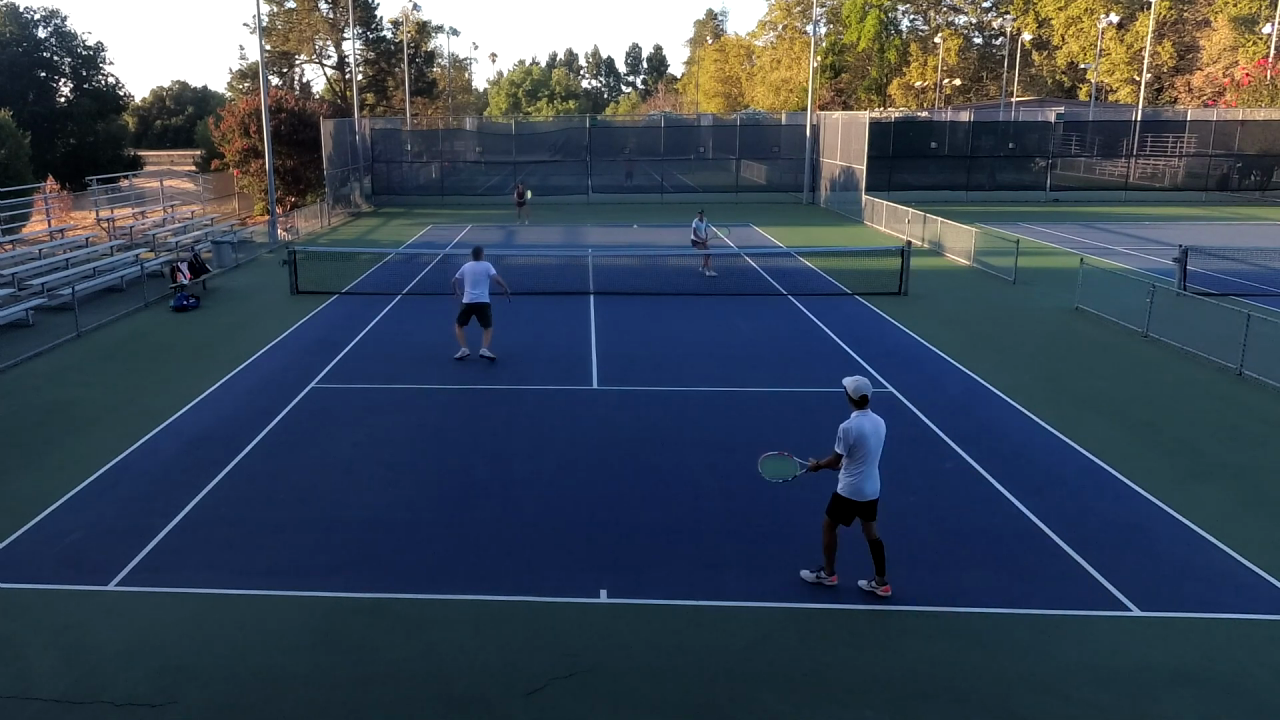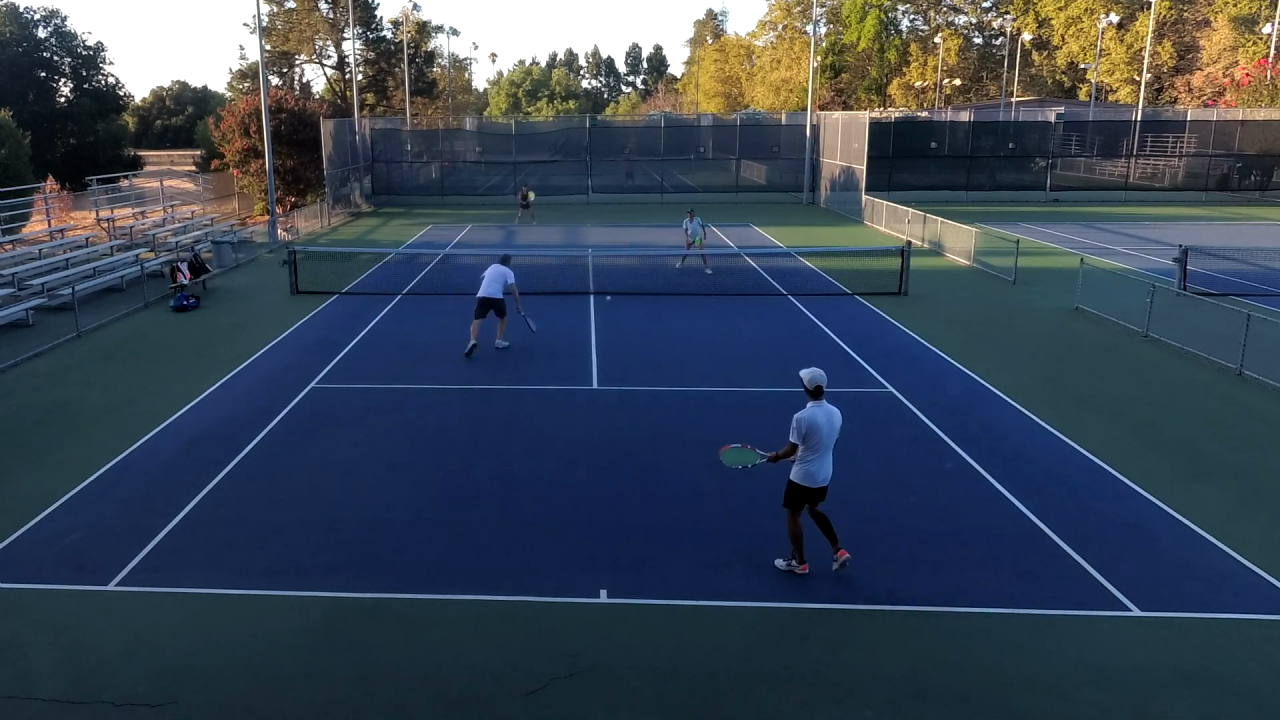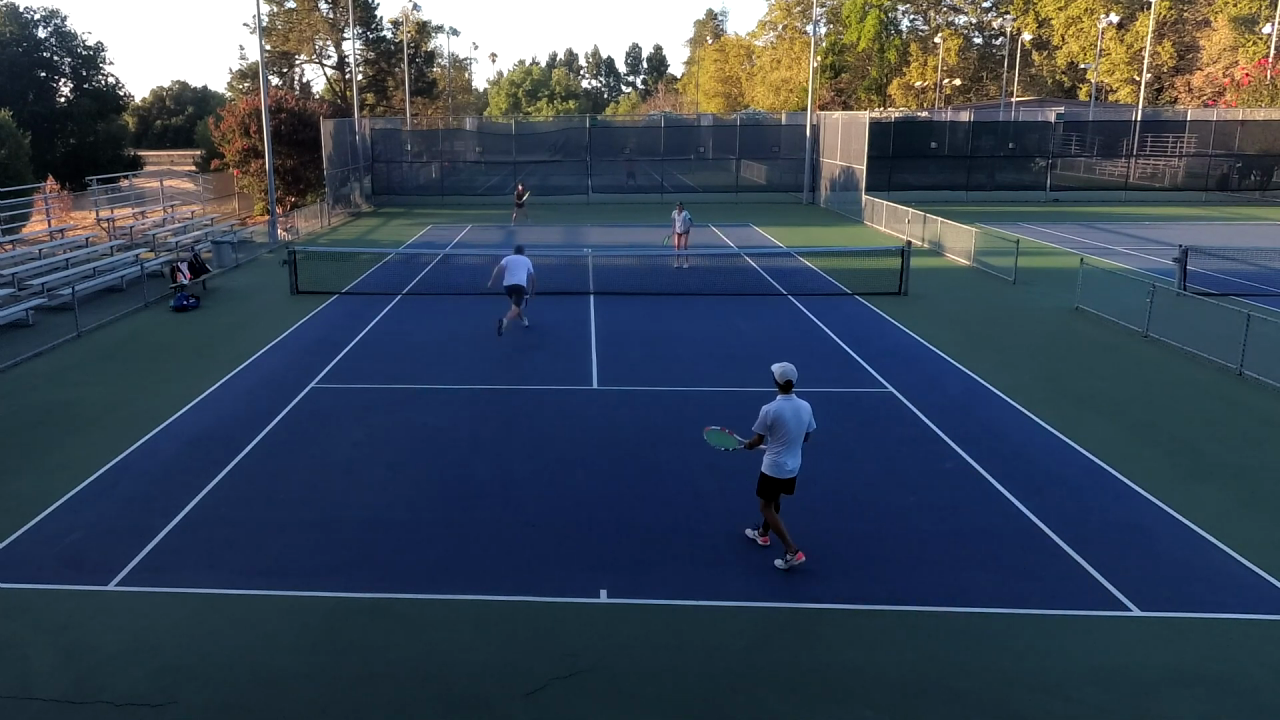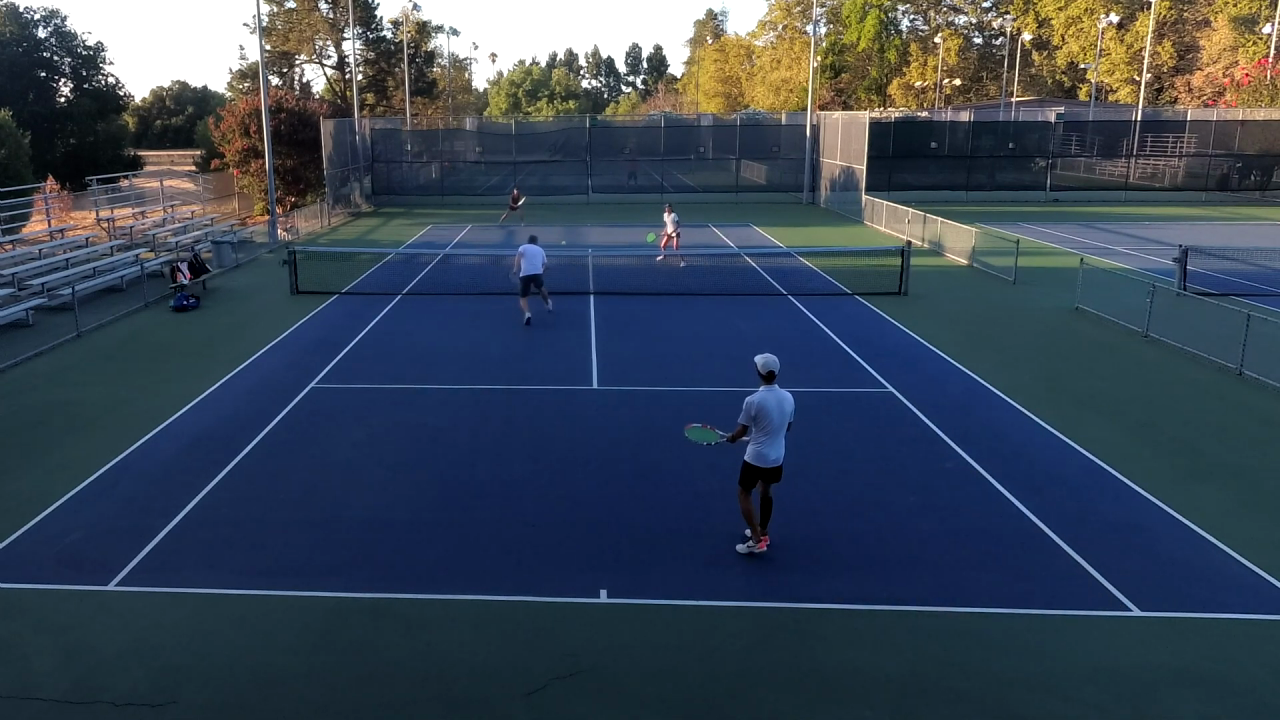
dt=0.3s
person 1, frame 1
left shoulder: (848, 427)
right shoulder: (879, 422)
left elbow: (835, 461)
left wrist: (817, 465)
left hip: (850, 490)
right hip: (872, 489)
left knee: (828, 526)
right knee: (871, 531)
left ankle: (828, 573)
right ankle: (881, 582)
person 1, frame 2
left shoulder: (802, 417)
right shoulder: (835, 413)
left elbow: (791, 450)
left wrist: (776, 456)
left hip: (803, 476)
right hip: (824, 475)
left knee: (793, 516)
right knee: (814, 510)
left ankle: (799, 562)
right ankle: (838, 550)
person 1, frame 3
left shoulder: (769, 410)
right shoulder: (805, 407)
left elbow: (758, 440)
right elbow: (806, 437)
left wrist: (749, 445)
left hip: (773, 468)
right hip: (793, 467)
left knee: (768, 509)
right knee: (774, 500)
left ankle: (793, 552)
right ankle: (763, 534)
person 1, frame 4
left shoulder: (753, 401)
right shoulder: (788, 398)
left elbow: (742, 431)
right elbow: (787, 427)
left wrist: (732, 437)
left hip: (756, 457)
right hip: (777, 457)
left knee: (744, 494)
right knee: (766, 491)
left ankle: (757, 540)
right ankle: (762, 533)
